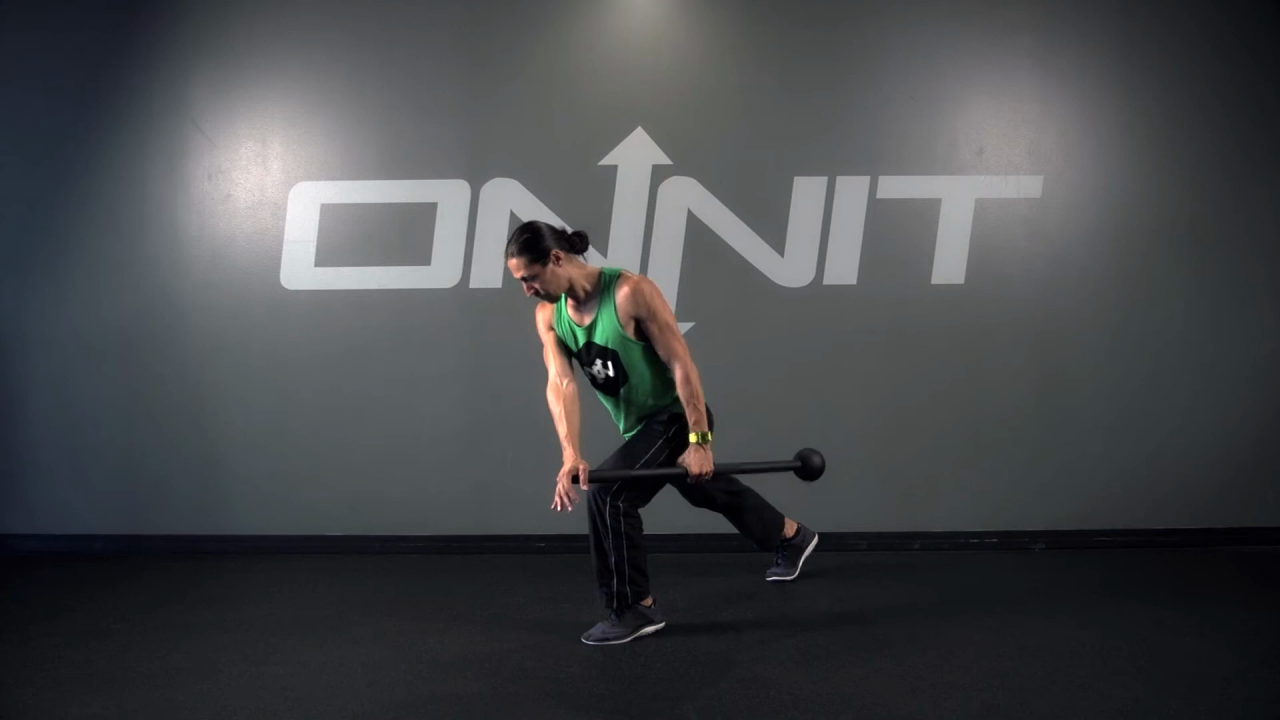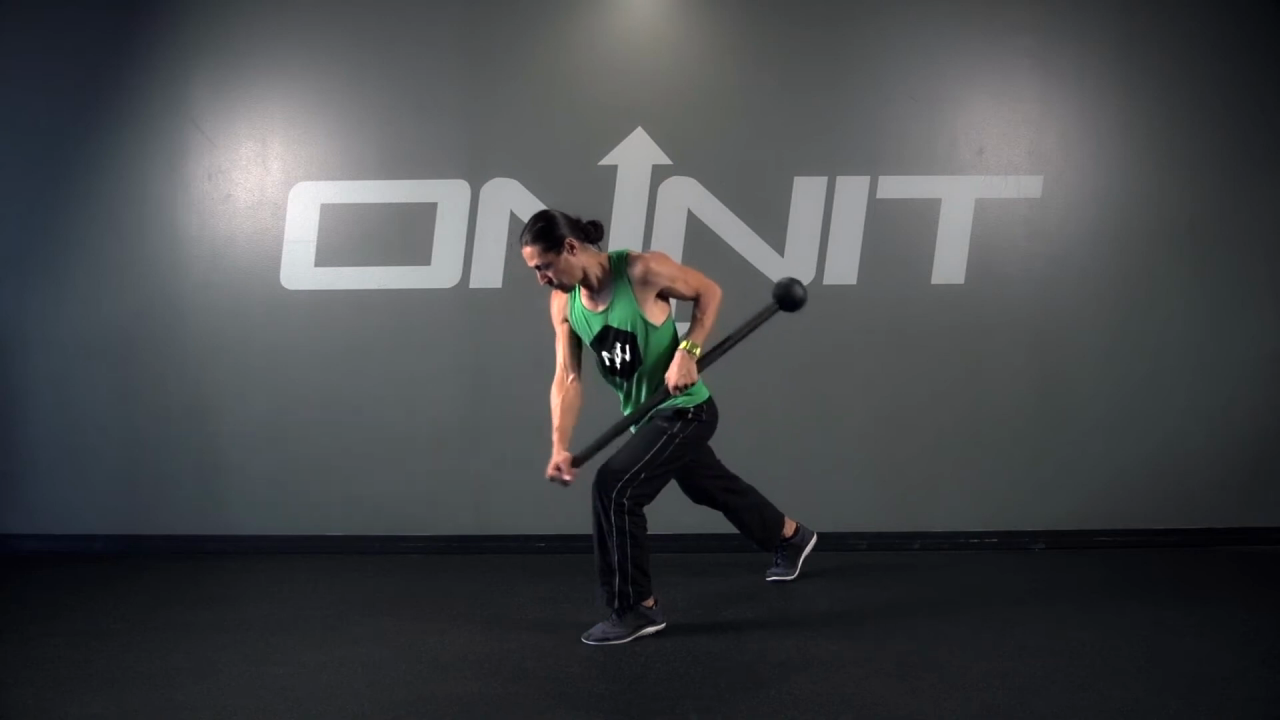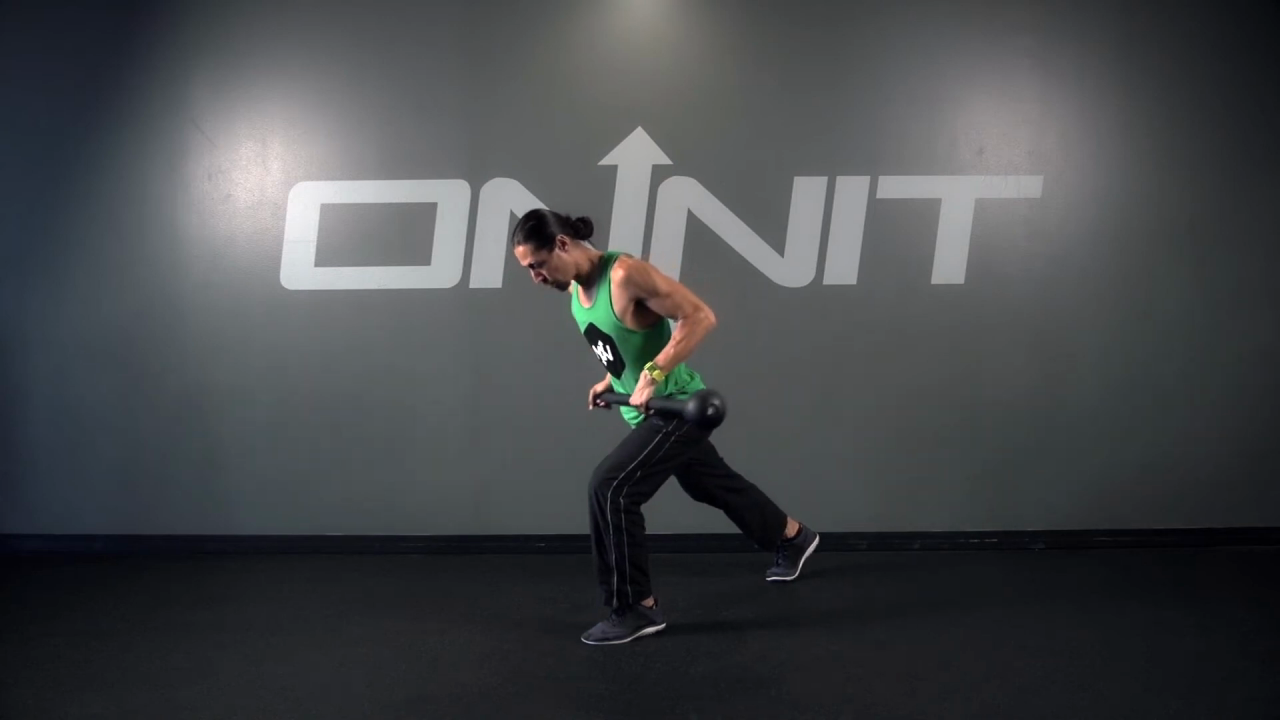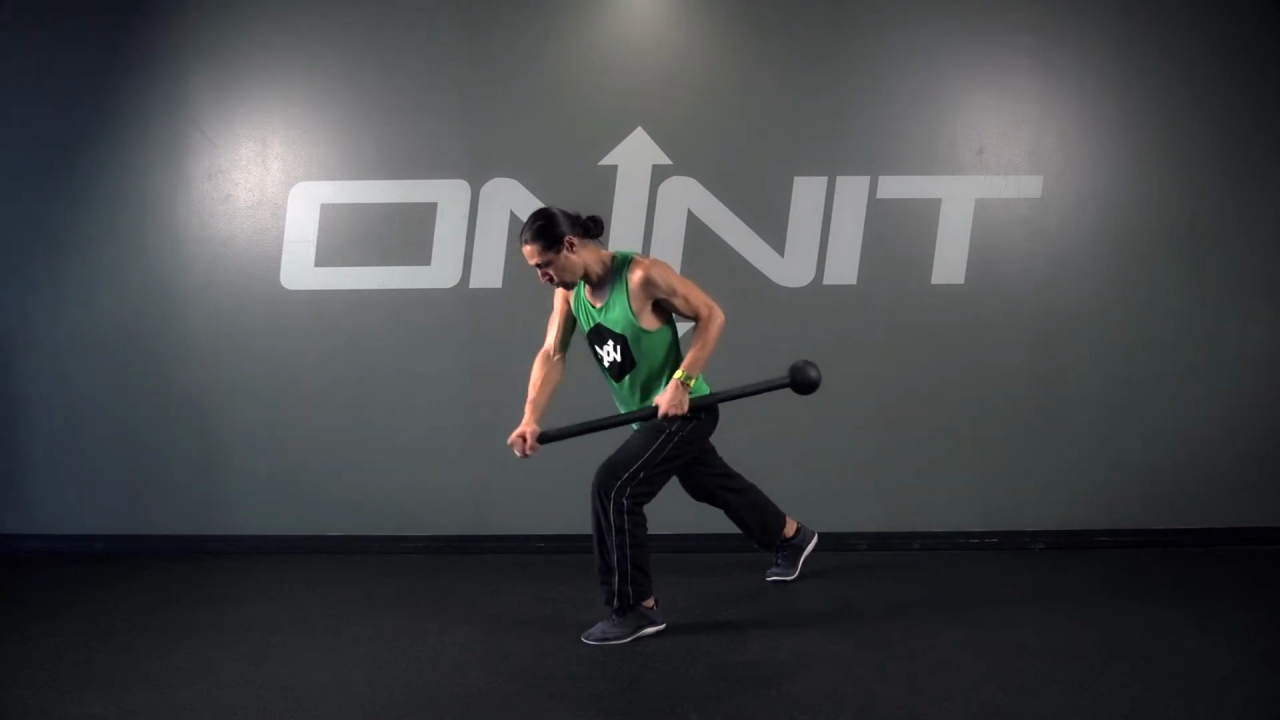
dt=1s
person 1, frame 1
left shoulder: (630, 291)
right shoulder: (549, 316)
left elbow: (680, 364)
right elbow: (561, 384)
left wrist: (699, 440)
right wrist: (572, 454)
left hip: (675, 416)
right hip: (641, 425)
left knee: (608, 492)
right knee: (711, 491)
left ankle: (636, 608)
right ankle: (792, 536)
person 1, frame 2
left shoulder: (641, 270)
right shoulder: (563, 304)
left elbow: (709, 291)
right elbow: (568, 378)
left wrist: (687, 352)
right wrist: (560, 446)
left hip: (684, 409)
right hip: (647, 418)
left knee: (613, 489)
right knee: (711, 487)
left ankle: (636, 609)
right ankle: (791, 536)
person 1, frame 3
left shoulder: (626, 274)
right shoulder: (576, 287)
left elbow: (700, 317)
left wrist: (651, 374)
right wrist: (609, 380)
right hip: (653, 412)
left knee: (610, 487)
right knee: (713, 485)
left ankle: (637, 608)
right ankle: (794, 537)
person 1, frame 4
left shoulder: (642, 275)
right shoulder: (568, 291)
left elbow: (712, 315)
right elbow: (552, 354)
left wrist: (681, 382)
right wrist: (531, 417)
left hip: (684, 409)
right hip: (649, 415)
left knee: (613, 488)
right knee: (713, 485)
left ankle: (637, 609)
right ankle: (793, 537)
